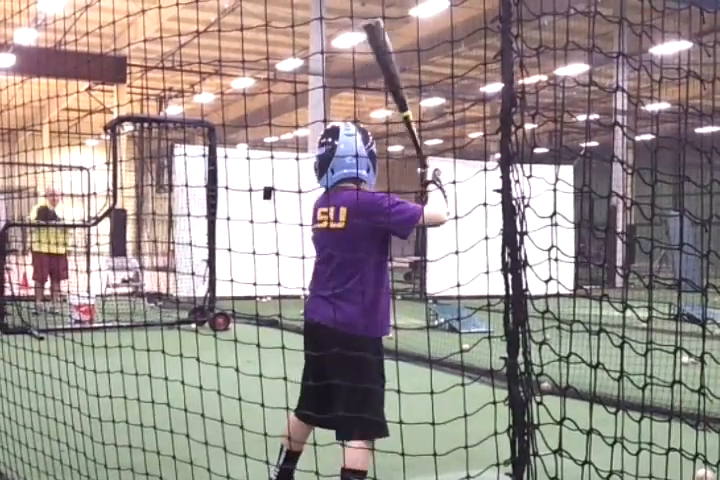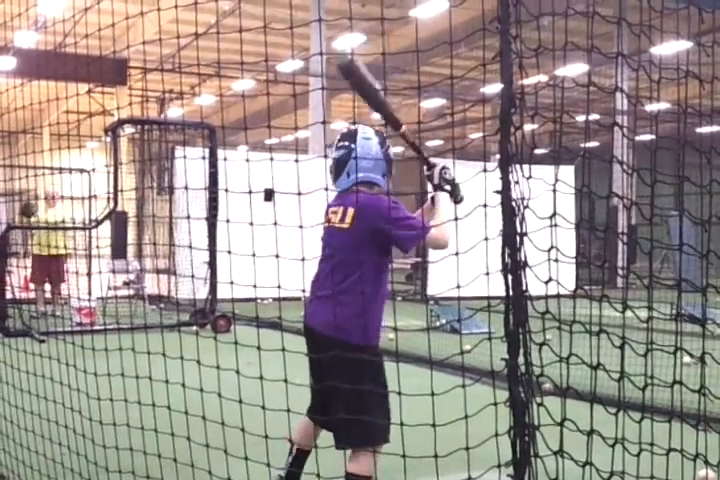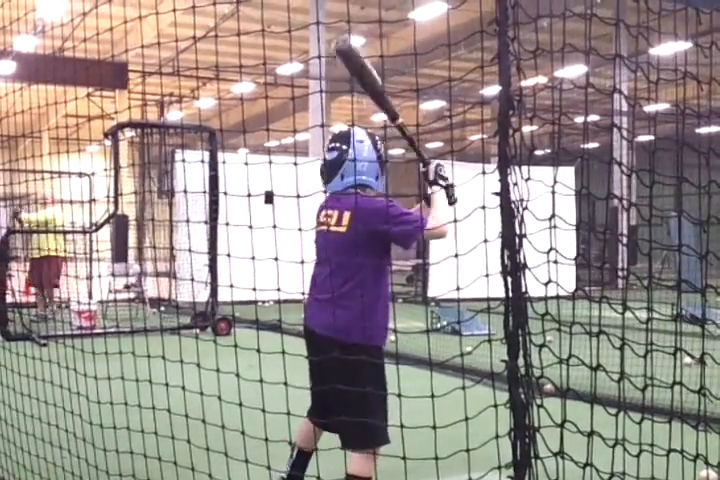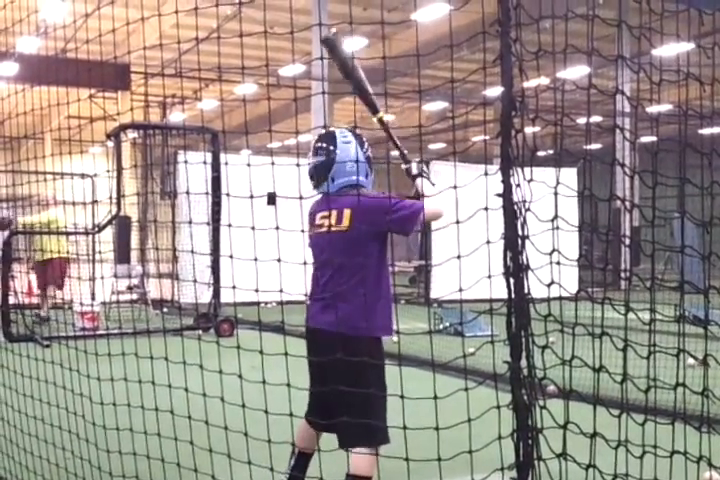
dt=0.3s
person 1, frame 1
left shoulder: (324, 204)
right shoulder: (369, 203)
right elbow: (437, 215)
right wrist: (434, 187)
left hip: (318, 322)
right hip: (355, 329)
left knee: (309, 408)
right knee: (362, 426)
person 1, frame 2
left shoulder: (338, 205)
right shoulder: (377, 207)
left elbow: (406, 225)
right elbow: (439, 238)
left wrist: (435, 198)
right wrist: (443, 191)
left hip: (319, 323)
right hip: (351, 332)
left knee: (321, 408)
right knee: (368, 432)
person 1, frame 3
left shoulder: (328, 208)
right shoulder: (373, 209)
right elbow: (438, 227)
left wrist: (428, 198)
right wrist: (437, 186)
left hip: (318, 328)
right hip: (354, 335)
left knee: (321, 411)
right knee: (366, 433)
person 1, frame 4
left shoulder: (319, 211)
right shoulder: (370, 206)
right elbow: (435, 210)
left wrist: (409, 196)
right wrist: (420, 179)
left hip: (320, 328)
right hip: (356, 333)
left knee: (319, 412)
right knee: (366, 432)
person 2, frame 1
right shoulder: (39, 208)
right elbow: (32, 222)
left wrist: (57, 218)
right wrist: (40, 219)
left hip: (58, 250)
right hip: (40, 249)
left knee: (56, 279)
right knee: (40, 278)
left ankle: (55, 306)
right ankle: (38, 305)
person 2, frame 2
left shoulder: (60, 211)
right shoulder: (40, 211)
left elbow: (53, 220)
left wrist: (37, 214)
left hip: (56, 252)
right hip: (39, 252)
left knee: (56, 282)
right knee: (38, 281)
left ankle: (56, 309)
right ankle: (40, 309)
person 2, frame 3
left shoulder: (54, 213)
right shoulder: (40, 215)
left elbow: (35, 218)
right elbow: (31, 229)
left wrist: (21, 215)
right wrist: (23, 223)
left hip: (52, 254)
right hip: (37, 255)
left knee: (48, 284)
right knee: (37, 285)
left ankle: (51, 308)
right ankle: (41, 313)
person 2, frame 4
left shoulder: (56, 214)
right shoulder: (43, 218)
left elbow: (35, 220)
right elbow: (36, 240)
left wrist: (20, 221)
right wrist: (33, 259)
left hip: (56, 257)
right hip: (41, 257)
left knee: (51, 284)
right knee: (42, 287)
left ankle: (44, 313)
right ankle: (44, 314)
